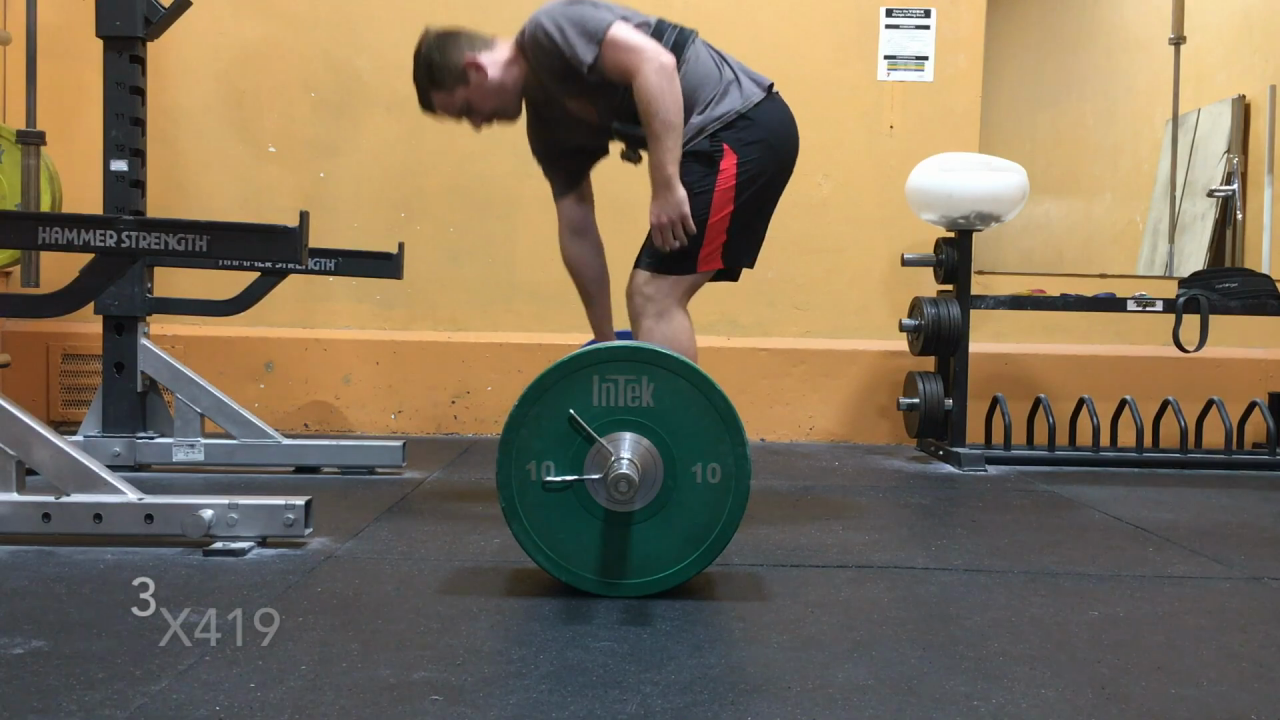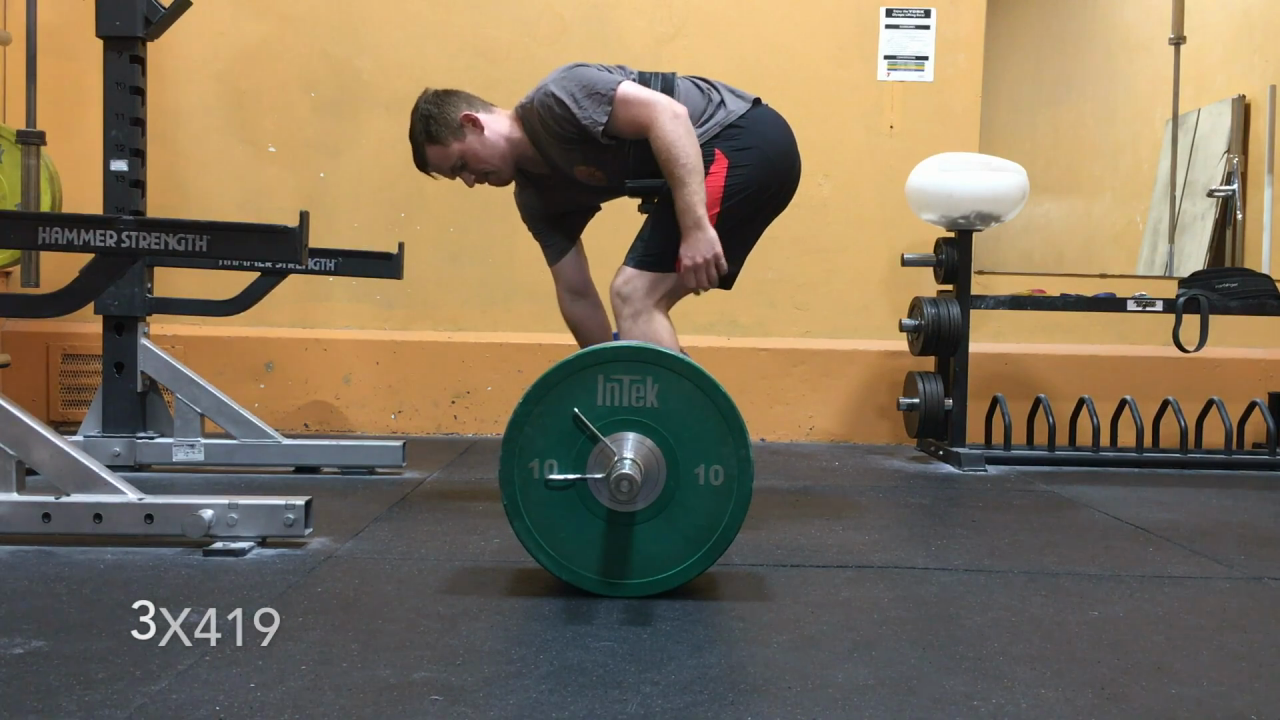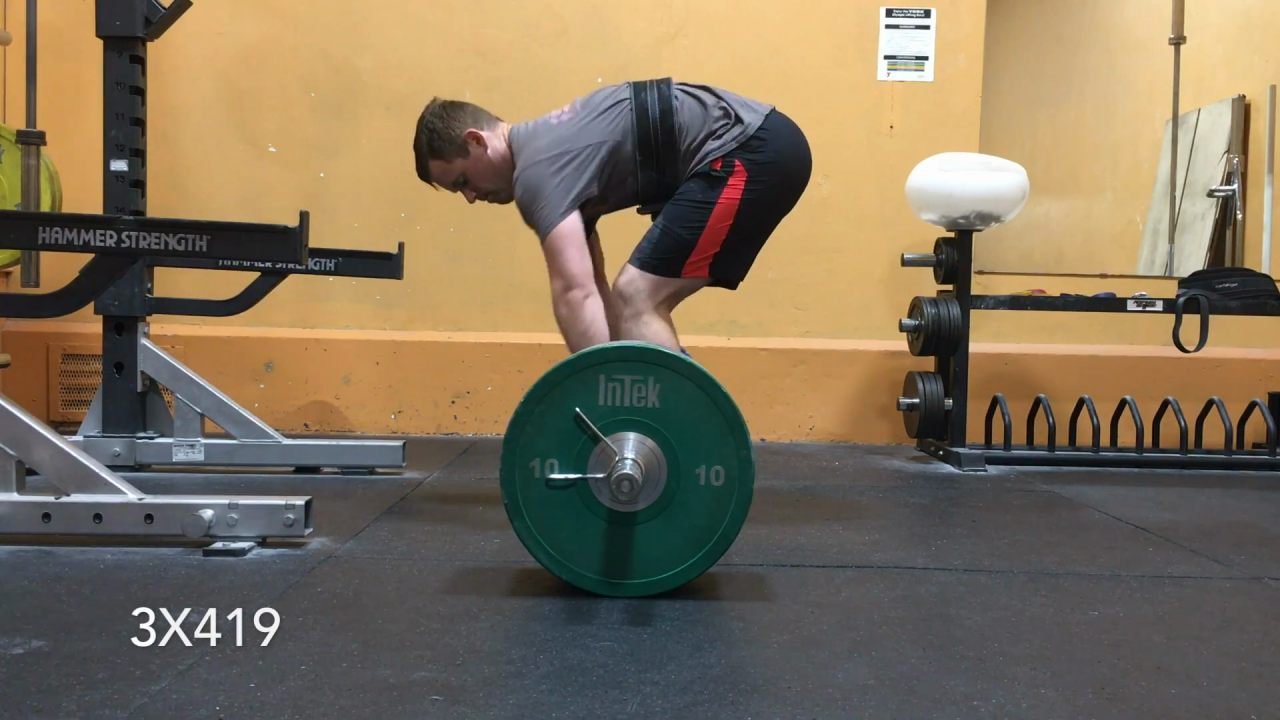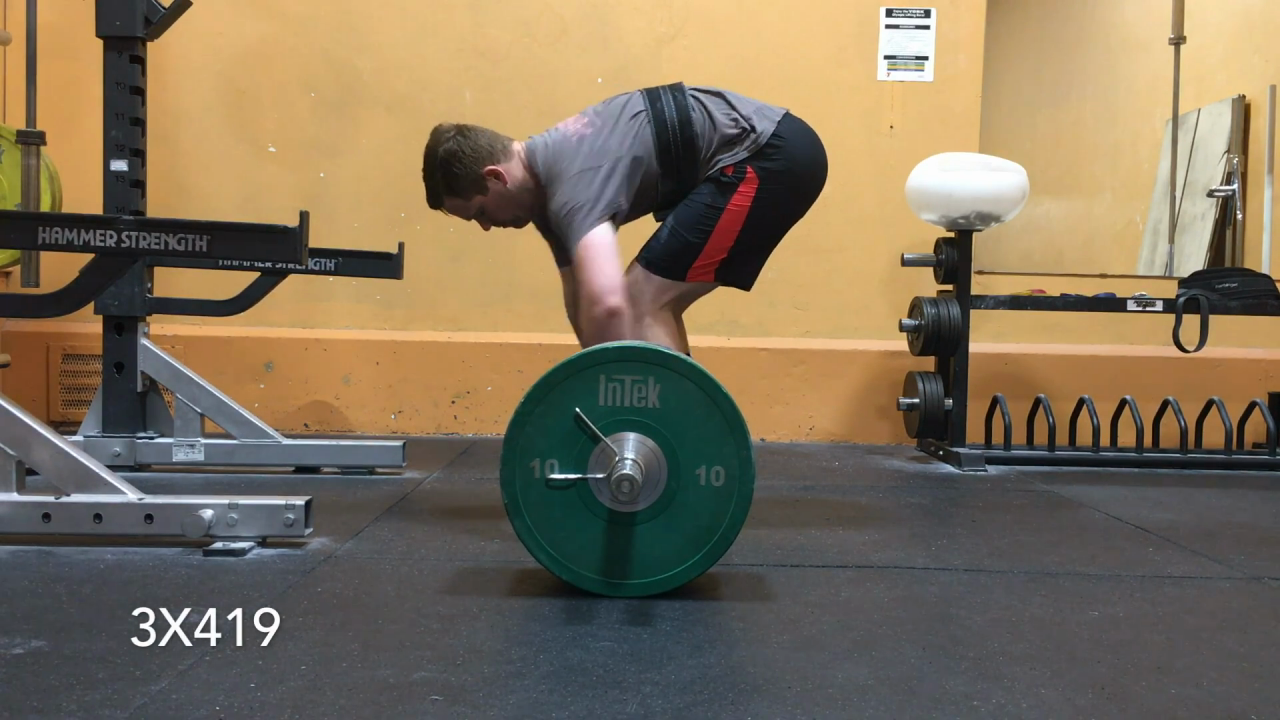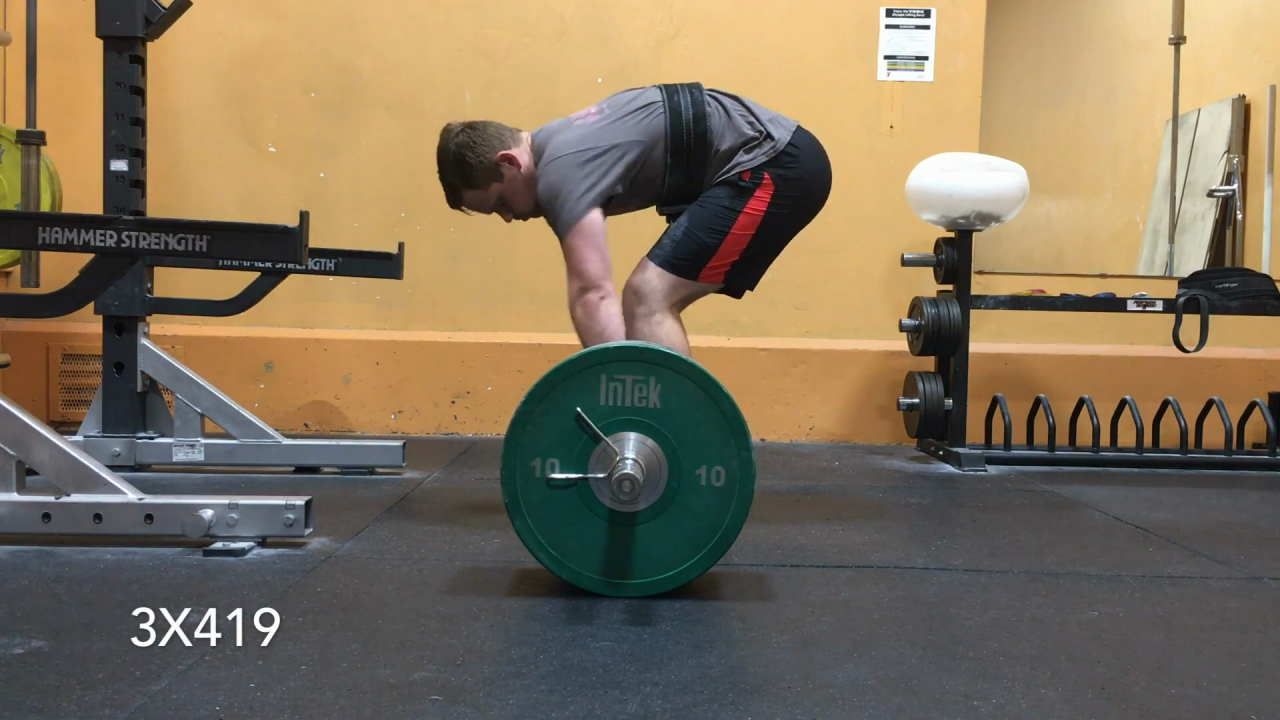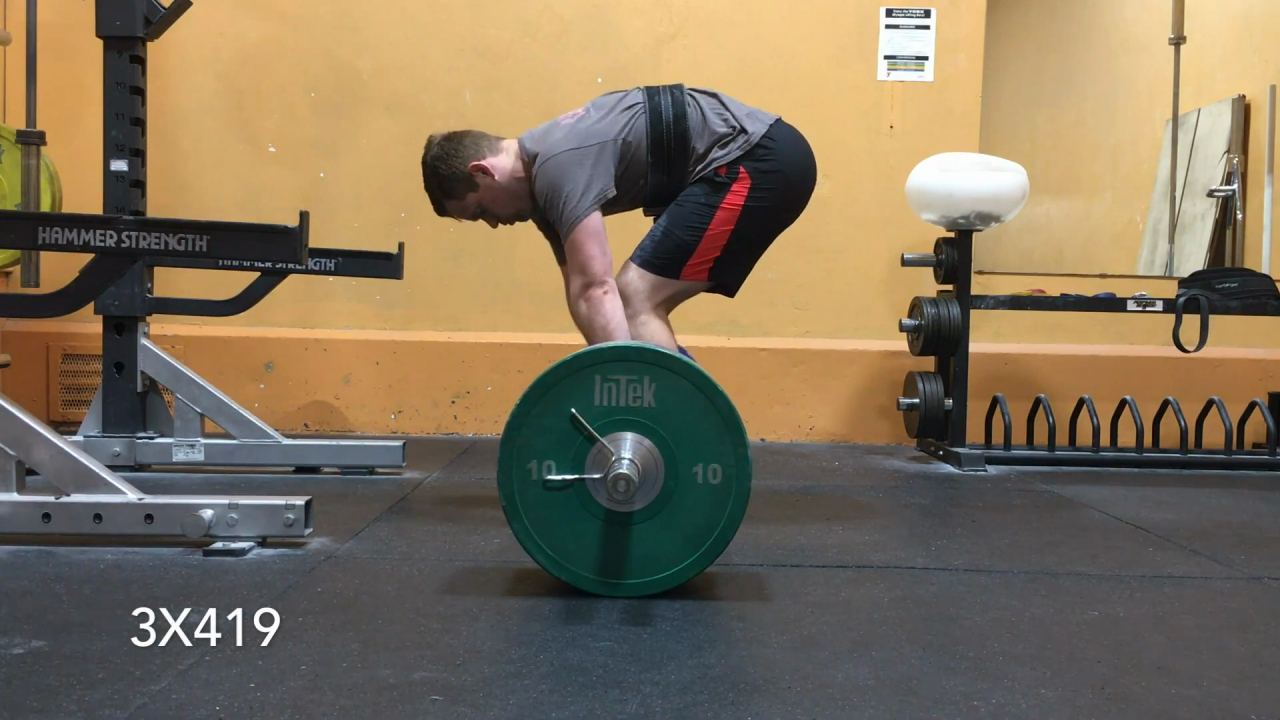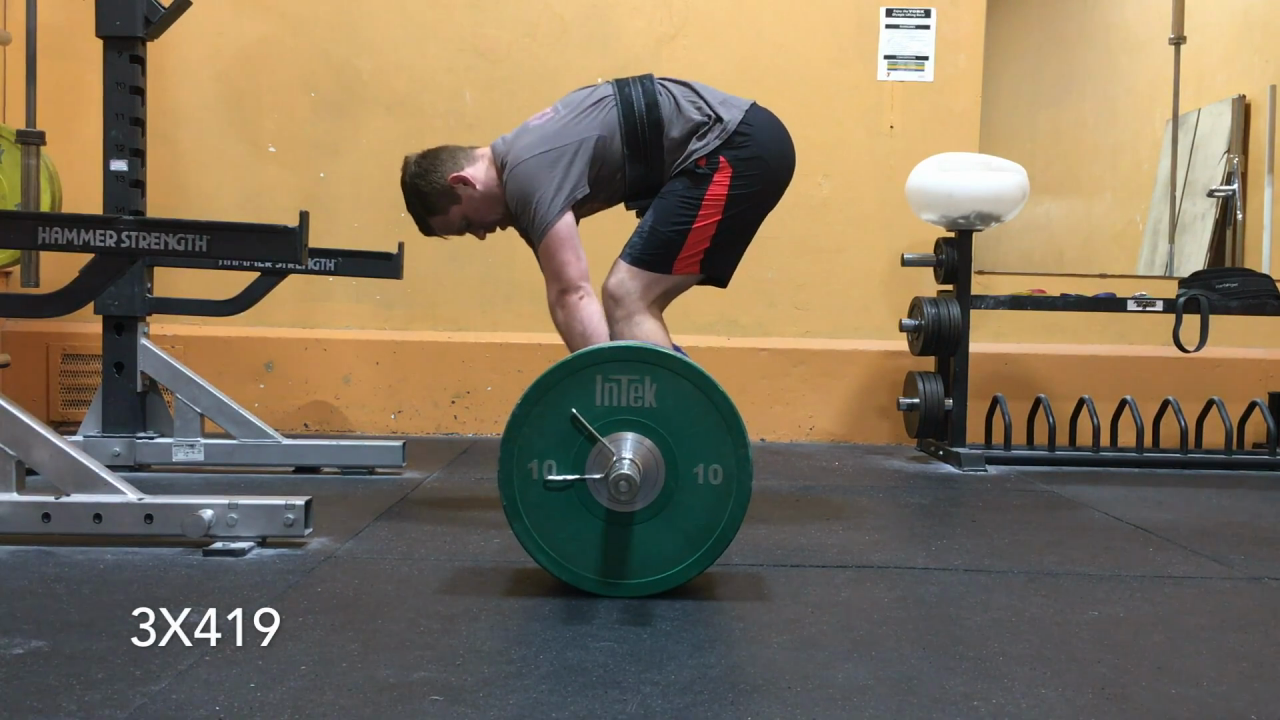
dt=0.7s
person 1, frame 1
left shoulder: (547, 34)
right shoulder: (546, 121)
left elbow: (656, 64)
right elbow: (577, 233)
left wrist: (665, 188)
right wrist: (605, 339)
left hip: (743, 128)
right hip: (738, 134)
left knee: (653, 295)
right knee: (656, 298)
person 1, frame 2
left shoulder: (554, 101)
right shoulder: (537, 192)
left elbow: (667, 114)
right elbow: (575, 293)
left wrist: (695, 228)
left hip: (745, 141)
left knee: (635, 294)
right knee: (641, 299)
person 1, frame 3
left shoulder: (539, 168)
right shoulder: (556, 161)
left elbow: (575, 291)
right elbow: (591, 288)
left hip: (754, 150)
right hip: (763, 147)
left knee: (637, 297)
right knee: (645, 301)
person 1, frame 4
left shoulder: (570, 180)
right shoulder: (551, 173)
left elbow: (607, 304)
right elbow: (600, 299)
left hip: (770, 155)
right hip: (775, 151)
left knee: (644, 301)
right knee: (653, 304)
person 1, frame 5
left shoulder: (562, 170)
right shoulder: (564, 160)
left elbow: (592, 293)
right elbow: (595, 291)
left hip: (776, 165)
right hip: (777, 162)
left knee: (649, 299)
right knee: (653, 301)
person 1, frame 6
left shoulder: (556, 167)
right shoulder: (549, 169)
left elbow: (594, 289)
right elbow: (585, 288)
left hip: (758, 160)
right hip: (765, 158)
left knee: (635, 301)
right knee: (641, 303)
person 1, frame 7
left shoulder: (528, 175)
right shoulder: (525, 165)
left elbow: (571, 293)
right elbow: (571, 292)
left hip: (736, 148)
right hip: (743, 143)
left knee: (627, 297)
right knee: (634, 300)
